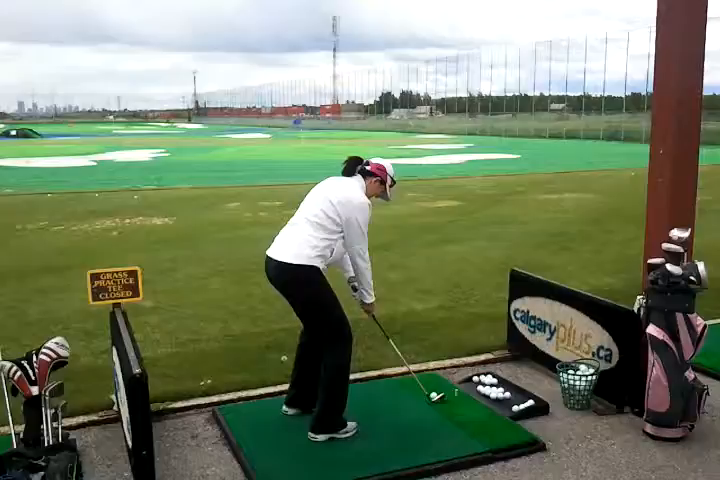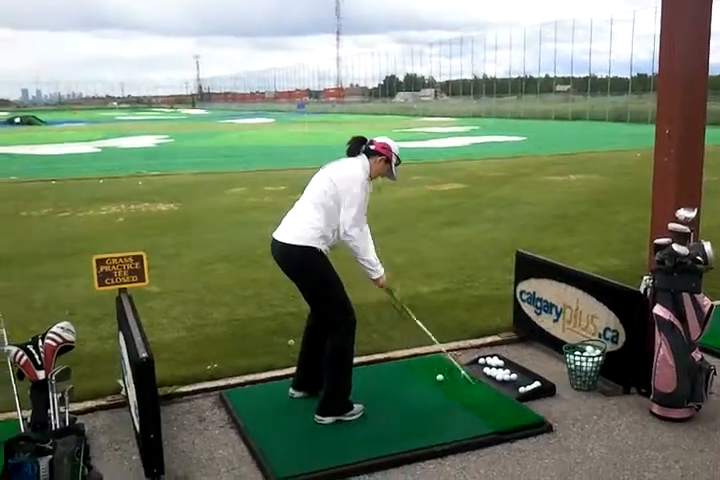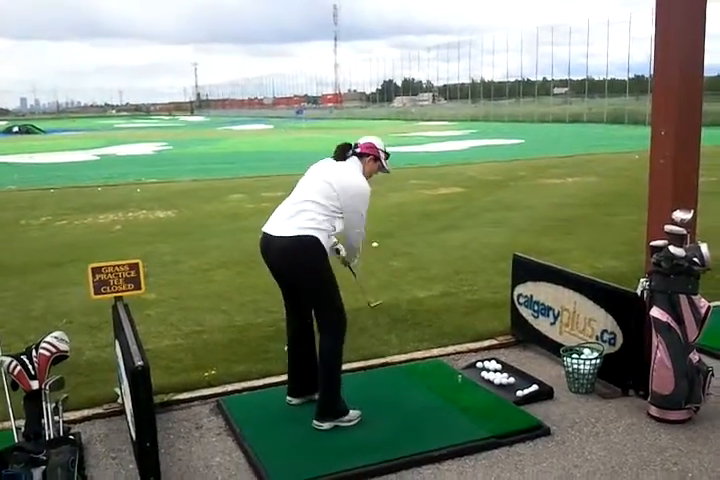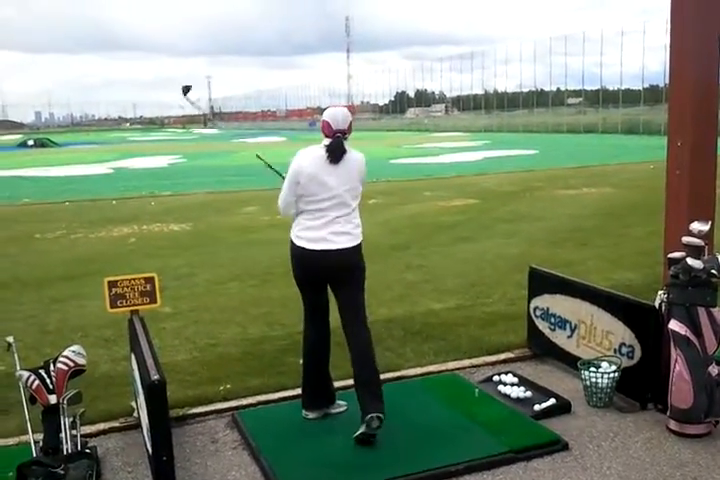
dt=1s
person 1, frame 1
left shoulder: (335, 184)
right shoulder: (358, 201)
right elbow: (359, 253)
left wrist: (352, 280)
right wrist: (367, 297)
left hip: (277, 261)
right hip: (299, 269)
left knee: (316, 328)
right knee: (339, 337)
left ankle: (299, 399)
right ankle: (327, 423)
person 1, frame 2
left shoulder: (349, 171)
right shoulder: (355, 175)
left elbow: (359, 225)
right elbow: (348, 231)
left wrist: (375, 263)
right wrist: (375, 270)
left hip: (288, 245)
right hip: (302, 249)
left knee: (324, 311)
right knee: (342, 319)
left ankle: (305, 383)
right ankle: (333, 406)
person 1, frame 3
left shoulder: (325, 164)
right shoulder: (360, 187)
right elbow: (355, 238)
left wrist: (334, 246)
right wrist: (349, 258)
left hip: (271, 239)
right hip: (304, 245)
left knee: (298, 314)
right knee: (333, 323)
left ankle: (301, 387)
right ankle: (329, 410)
person 1, frame 4
left shoulder: (303, 159)
right shoulder: (358, 161)
left elbow: (285, 208)
left hip: (305, 252)
right hip: (346, 253)
left knee: (315, 323)
right knee: (356, 327)
left ankle: (316, 401)
right ankle: (371, 409)
